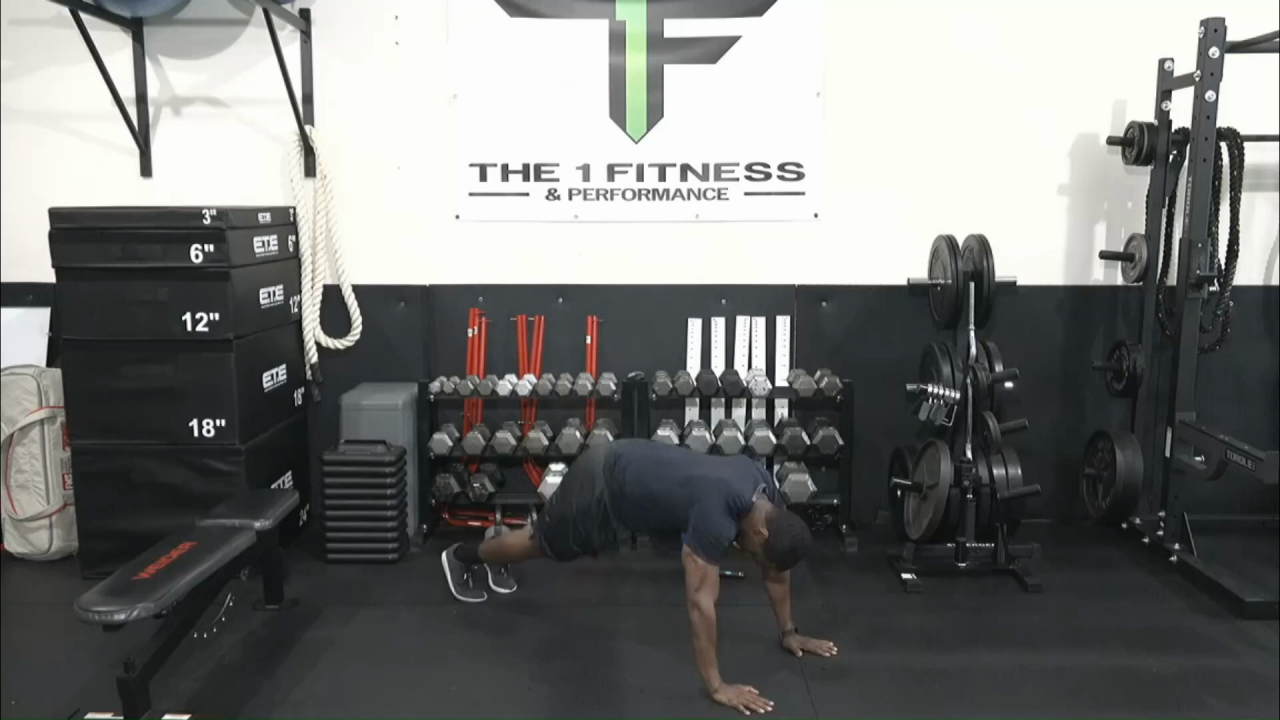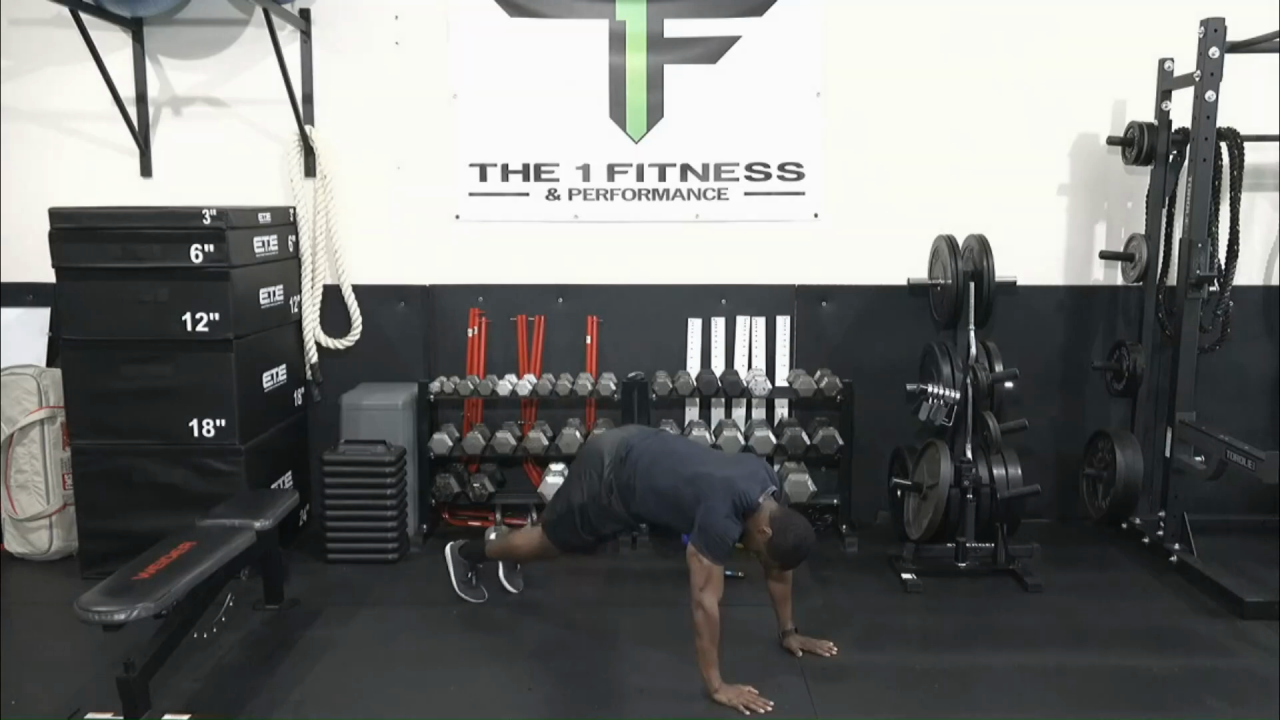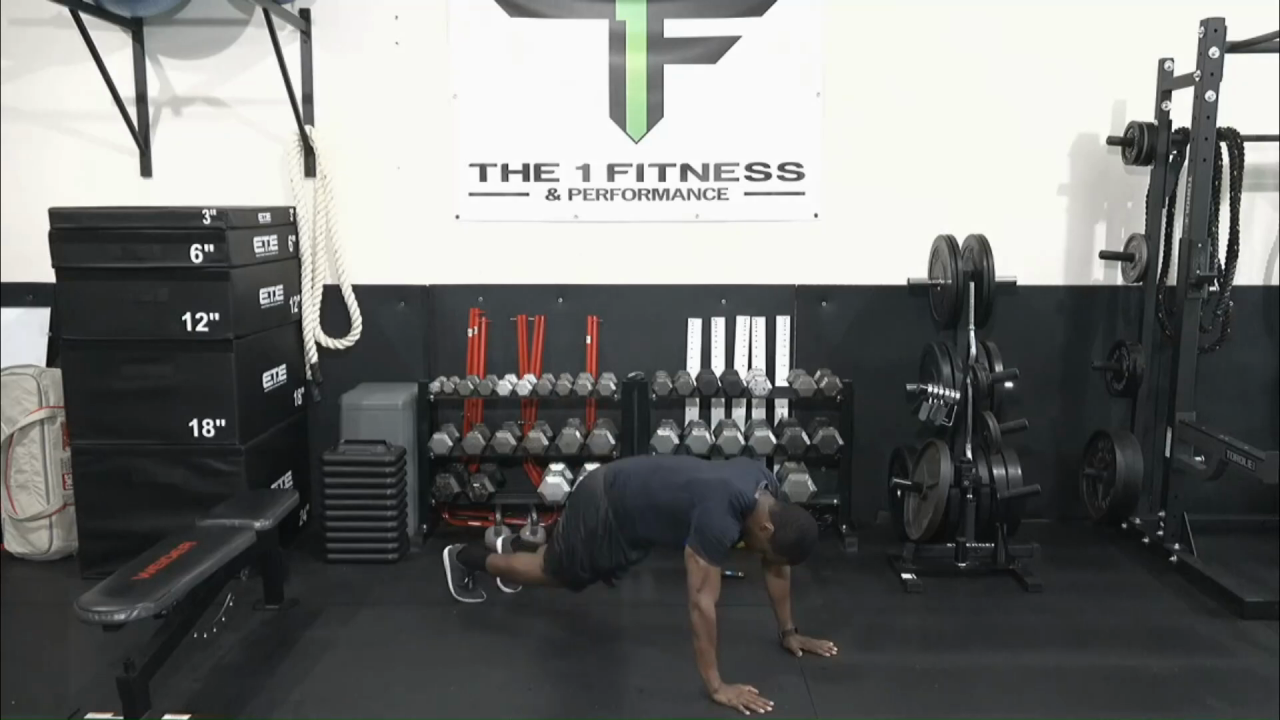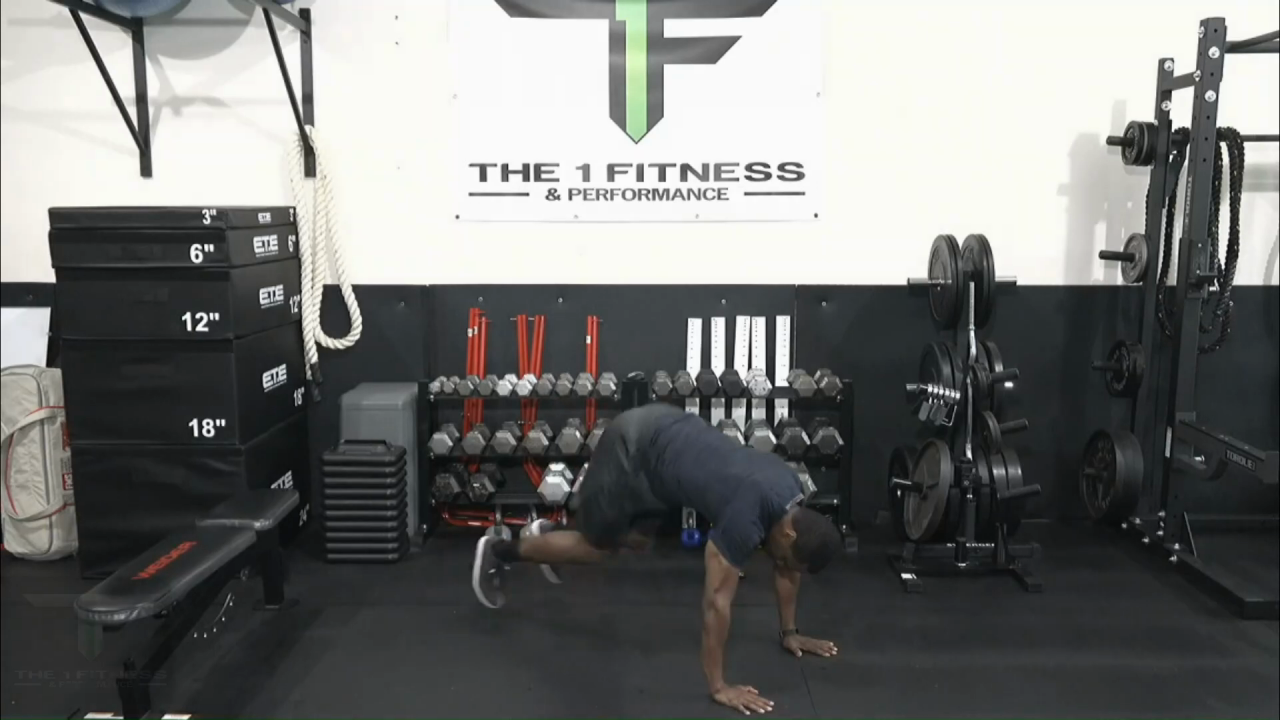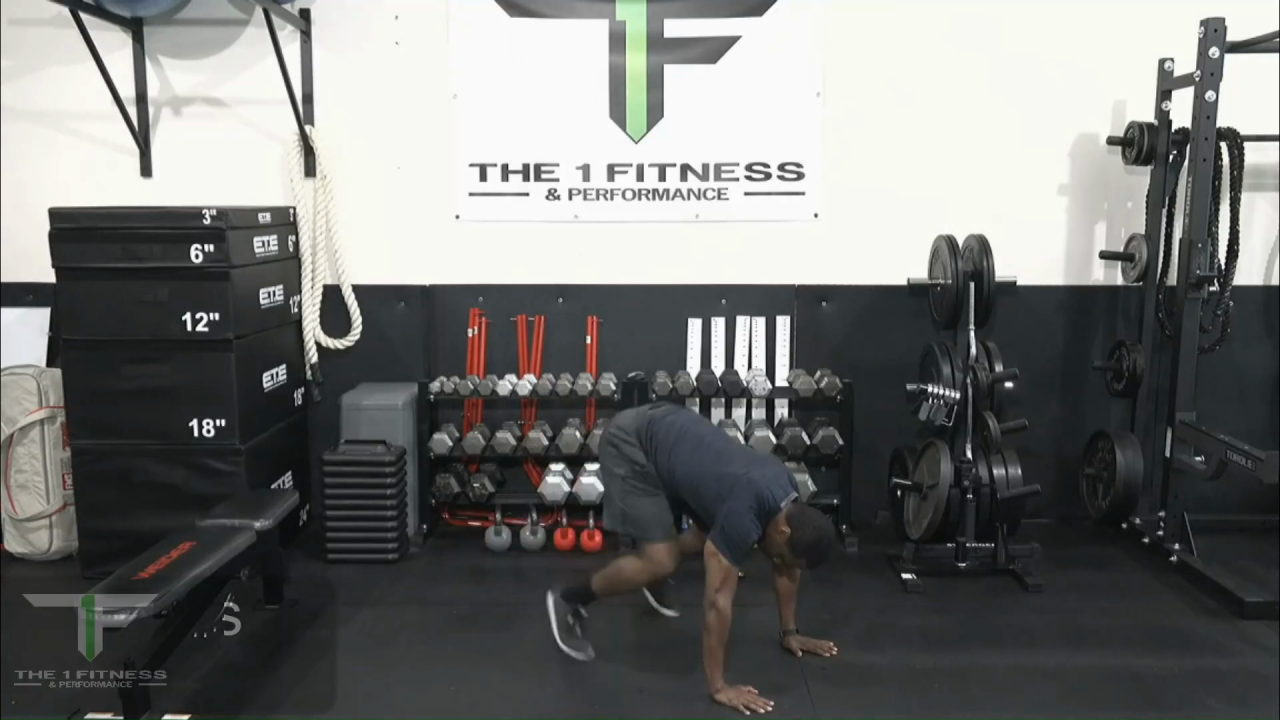
dt=0.2s
person 1, frame 1
left shoulder: (765, 490)
right shoulder: (717, 516)
left elbow: (775, 569)
right elbow: (701, 600)
left wrist: (789, 633)
right wrist: (717, 687)
left hip: (628, 463)
right hip: (603, 479)
left knee: (555, 540)
right knee: (544, 542)
left ankle: (495, 556)
right ankle: (462, 556)
person 1, frame 2
left shoulder: (771, 495)
right shoulder: (723, 513)
left elbow: (778, 567)
right elbow: (705, 599)
left wrist: (789, 632)
right wrist: (717, 686)
left hip: (634, 450)
right hip: (611, 469)
left knee: (572, 538)
right knee: (556, 540)
left ankle: (515, 543)
right ankle: (466, 552)
person 1, frame 3
left shoulder: (766, 491)
right shoulder: (721, 517)
left elbow: (774, 566)
right elbow: (701, 601)
left wrist: (789, 632)
right wrist: (718, 687)
left hip: (629, 487)
right hip: (606, 504)
left knee: (570, 562)
right knee: (557, 573)
left ankle: (516, 546)
right ankle: (464, 559)
person 1, frame 4
left shoulder: (790, 496)
right shoulder: (746, 518)
left elbow: (785, 572)
right elbow: (717, 600)
left wrist: (789, 633)
right wrist: (717, 687)
left hip: (665, 425)
right hip: (635, 444)
left knee: (636, 540)
right knee: (594, 547)
left ankle: (552, 533)
right ankle: (498, 552)
person 1, frame 5
left shoulder: (788, 500)
right shoulder: (744, 513)
left elbow: (785, 568)
right elbow: (719, 599)
left wrist: (790, 633)
right wrist: (719, 687)
left hip: (665, 426)
right hip: (633, 440)
left knee: (715, 537)
right knee: (660, 563)
right ankle: (569, 601)
